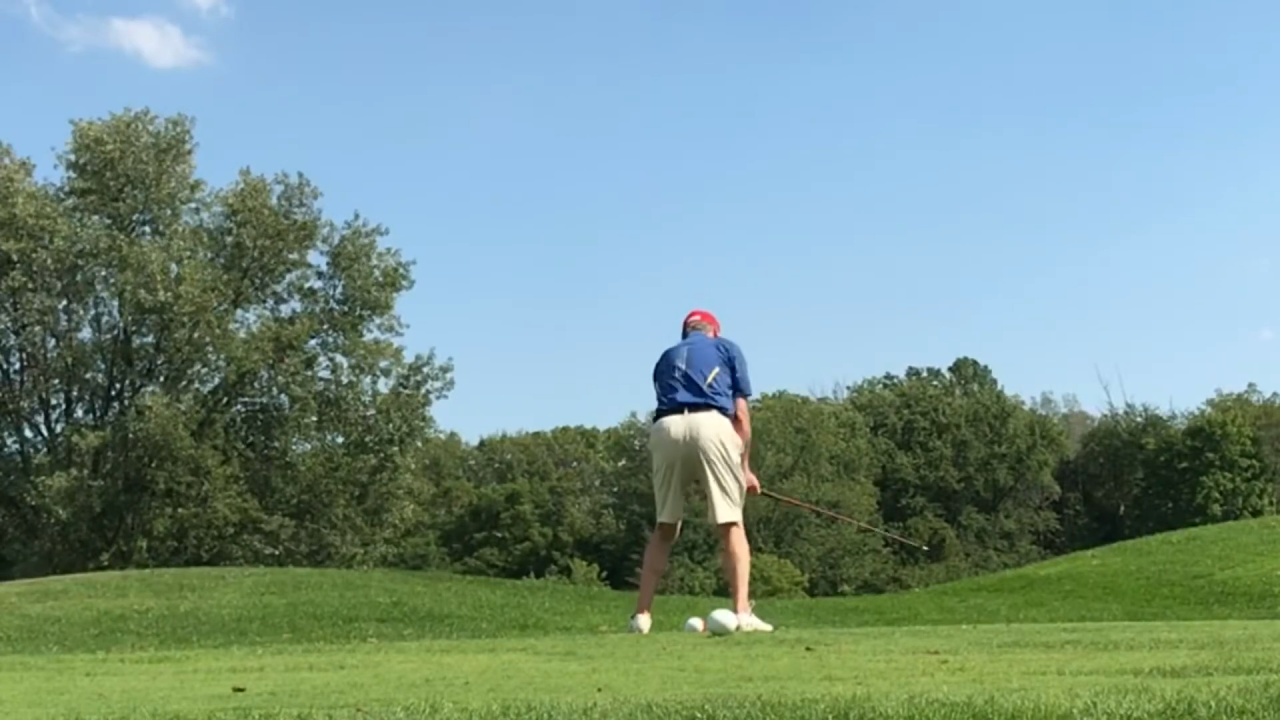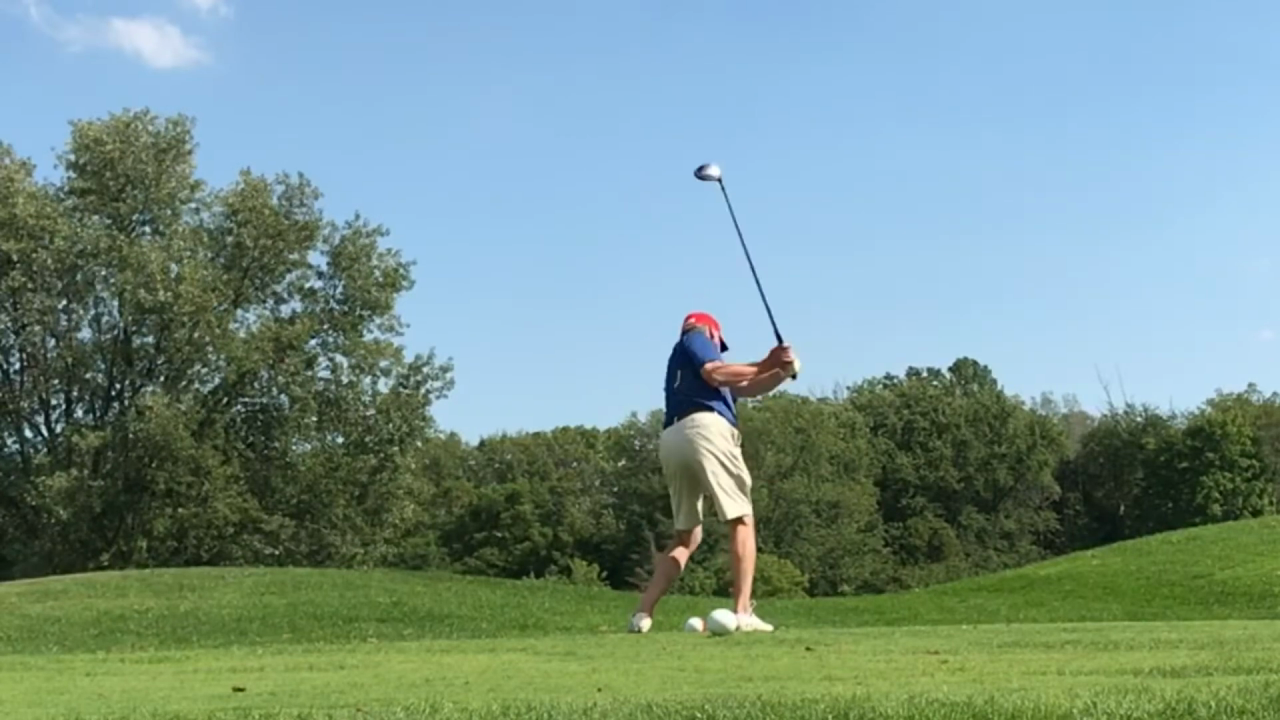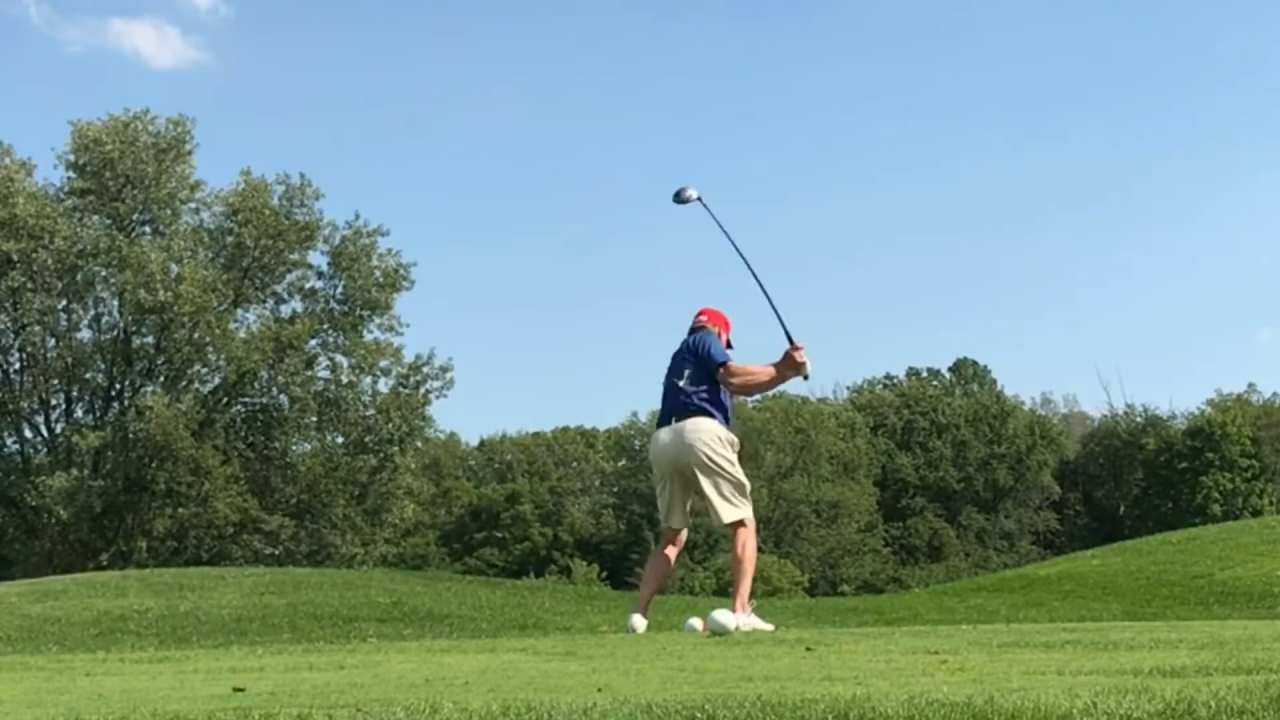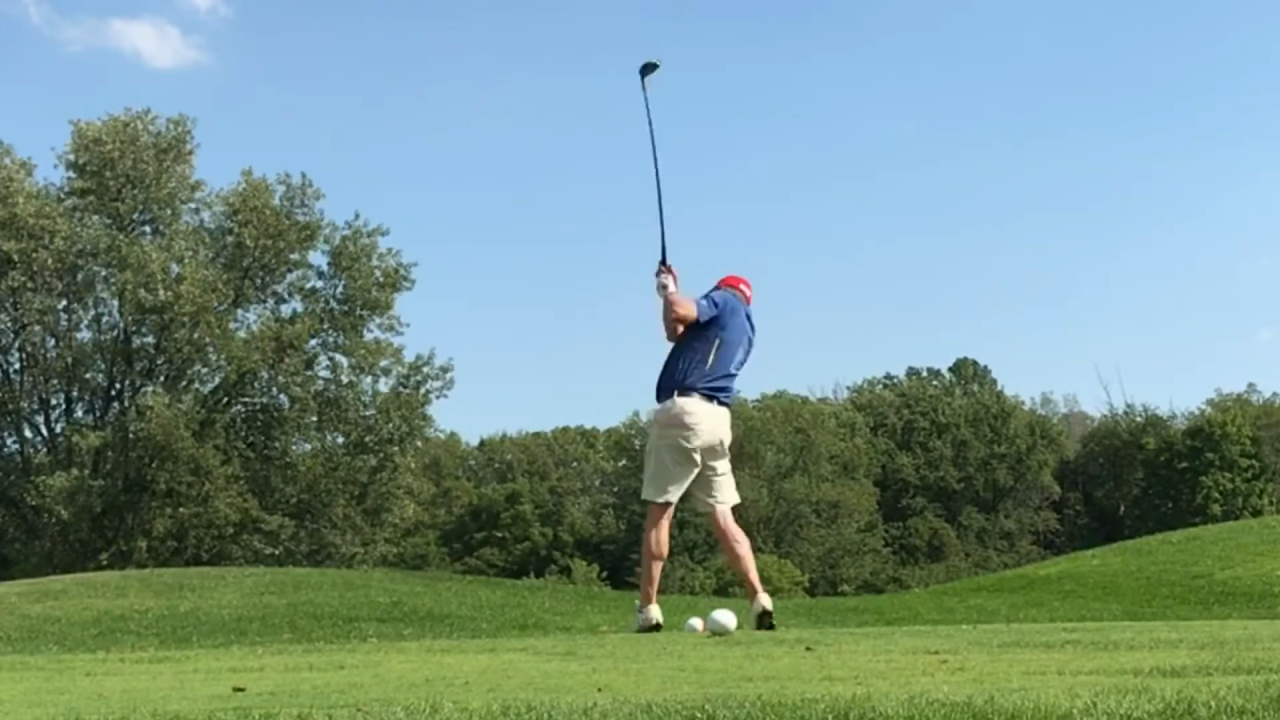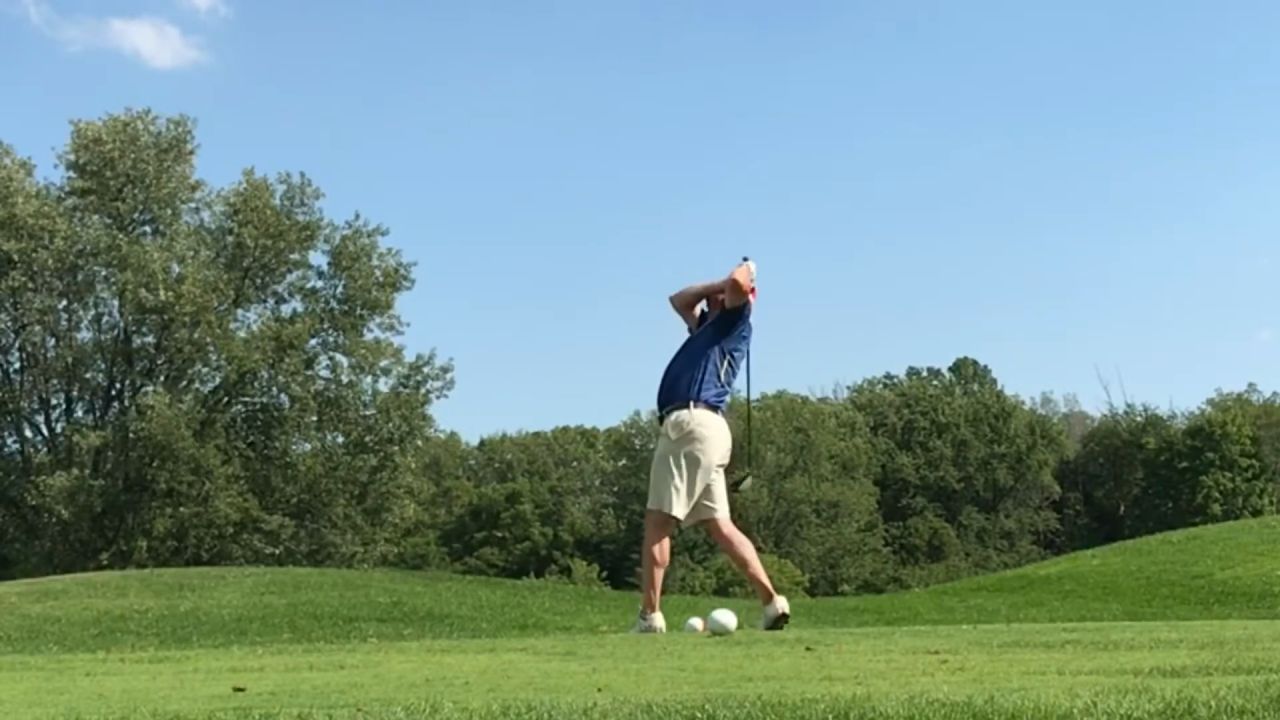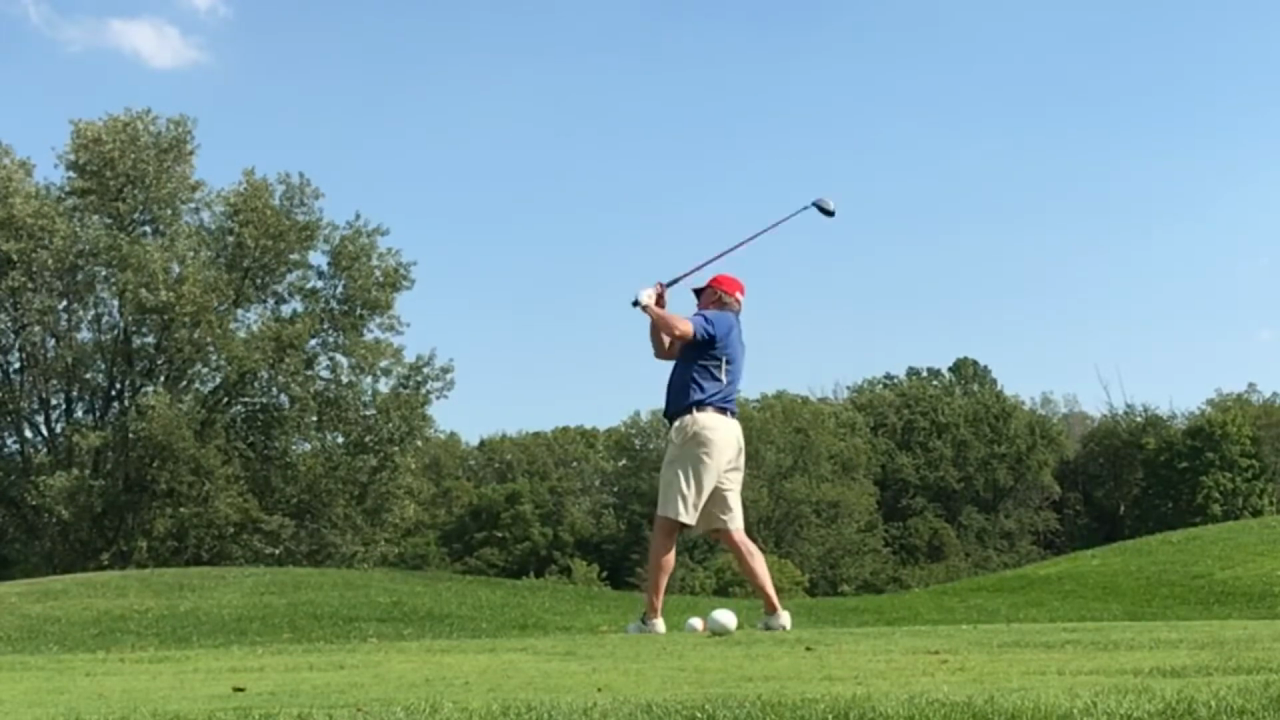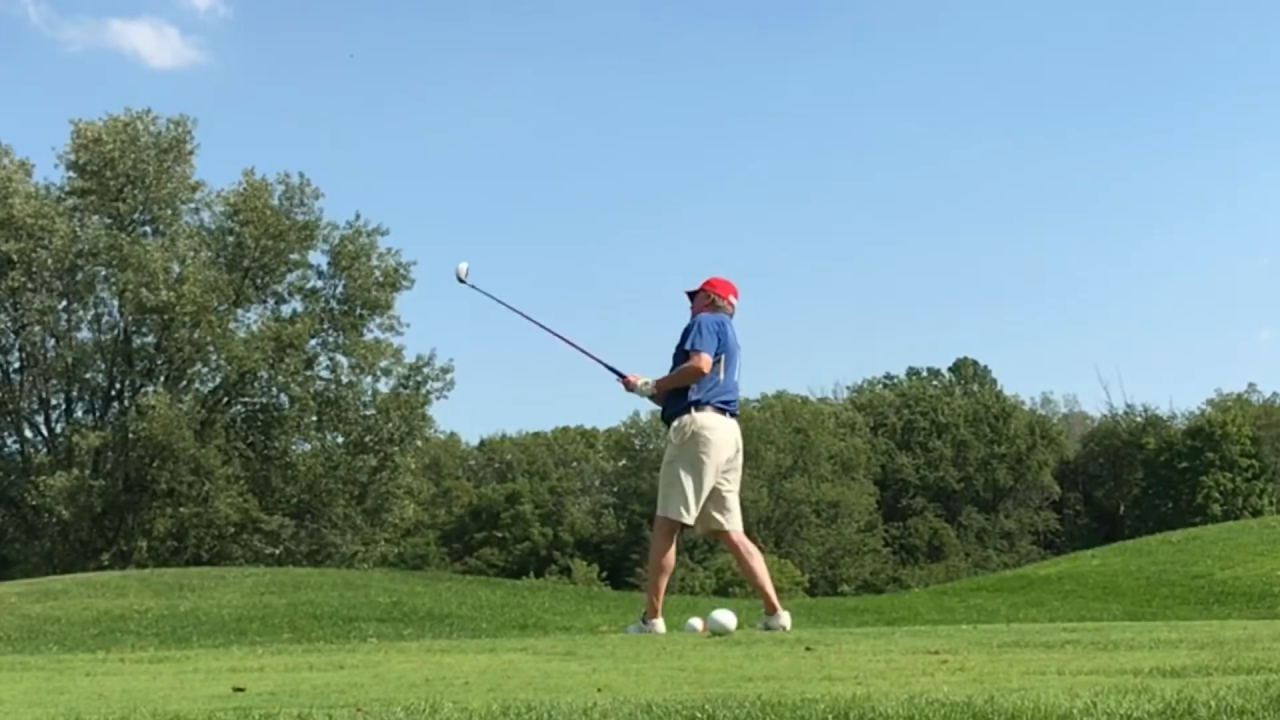
dt=0.3s
person 1, frame 1
left shoulder: (666, 357)
right shoulder: (727, 348)
right elbow: (740, 414)
right wrist: (744, 468)
left hip: (665, 431)
right hip: (710, 426)
left knee: (665, 528)
right knee: (731, 524)
left ankle: (641, 614)
right ankle: (742, 612)
person 1, frame 2
left shoulder: (682, 366)
right shoulder: (694, 340)
left elbow: (745, 388)
right elbow: (714, 374)
left wrist: (780, 368)
right wrist: (765, 365)
left hip: (673, 441)
right hip: (704, 431)
left knee: (687, 538)
right knee: (741, 521)
left ankle: (642, 613)
right ankle: (742, 612)
person 1, frame 3
left shoulder: (686, 357)
right shoulder: (704, 344)
left elbow: (743, 383)
right elbow: (733, 376)
left wrist: (785, 368)
right wrist: (781, 368)
left hip: (665, 442)
right hip: (702, 436)
left knee: (672, 538)
right knee: (744, 525)
left ankle: (639, 614)
right ankle: (741, 611)
person 1, frame 4
left shoulder: (721, 300)
right shoulder: (746, 330)
left elbow: (679, 314)
right elbow: (681, 335)
left wrist: (669, 290)
right wrist: (671, 292)
left hip: (680, 412)
right hip: (715, 420)
left knee: (658, 512)
right knee: (722, 518)
left ankle: (649, 607)
right ankle: (757, 597)
person 1, frame 5
left shoulder: (738, 318)
right shoulder: (712, 323)
left elbow: (740, 285)
right elbow: (678, 300)
left wrist: (744, 272)
right wrist: (724, 282)
left hip: (692, 424)
right hip: (706, 427)
left knee: (658, 521)
right knee: (720, 525)
left ankle: (650, 615)
right ankle: (772, 601)
person 1, frame 6
left shoulder: (718, 320)
right shoulder: (714, 333)
left elbow: (678, 327)
right elbow: (664, 349)
left wrist: (649, 305)
right wrist: (657, 310)
left hip: (699, 428)
right hip: (724, 431)
left knee: (666, 526)
right knee: (732, 532)
left ankle: (651, 618)
right ankle: (775, 613)
person 1, frame 7
left shoulder: (706, 322)
right shoulder: (726, 338)
left elbow: (698, 367)
left wrist: (651, 386)
right wrist: (648, 389)
left hip: (700, 428)
right hip: (726, 431)
left knee: (666, 525)
right knee: (731, 532)
left ankle: (651, 619)
right ankle: (775, 612)
